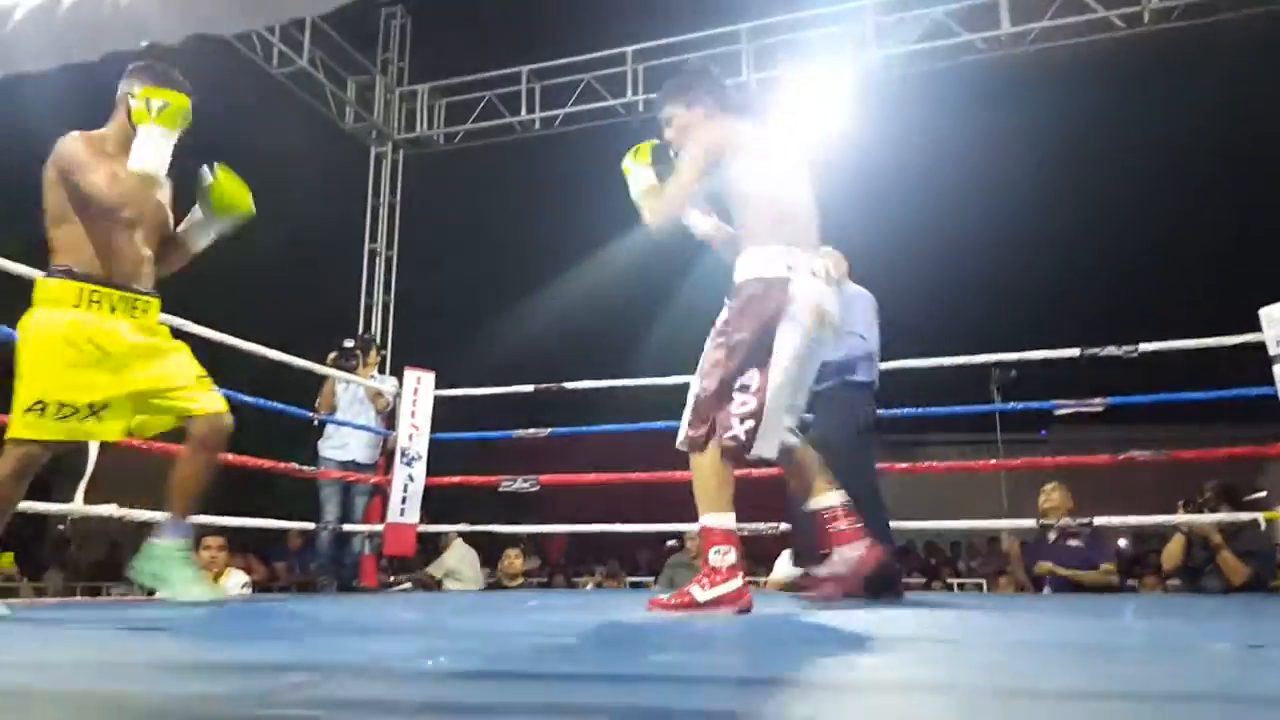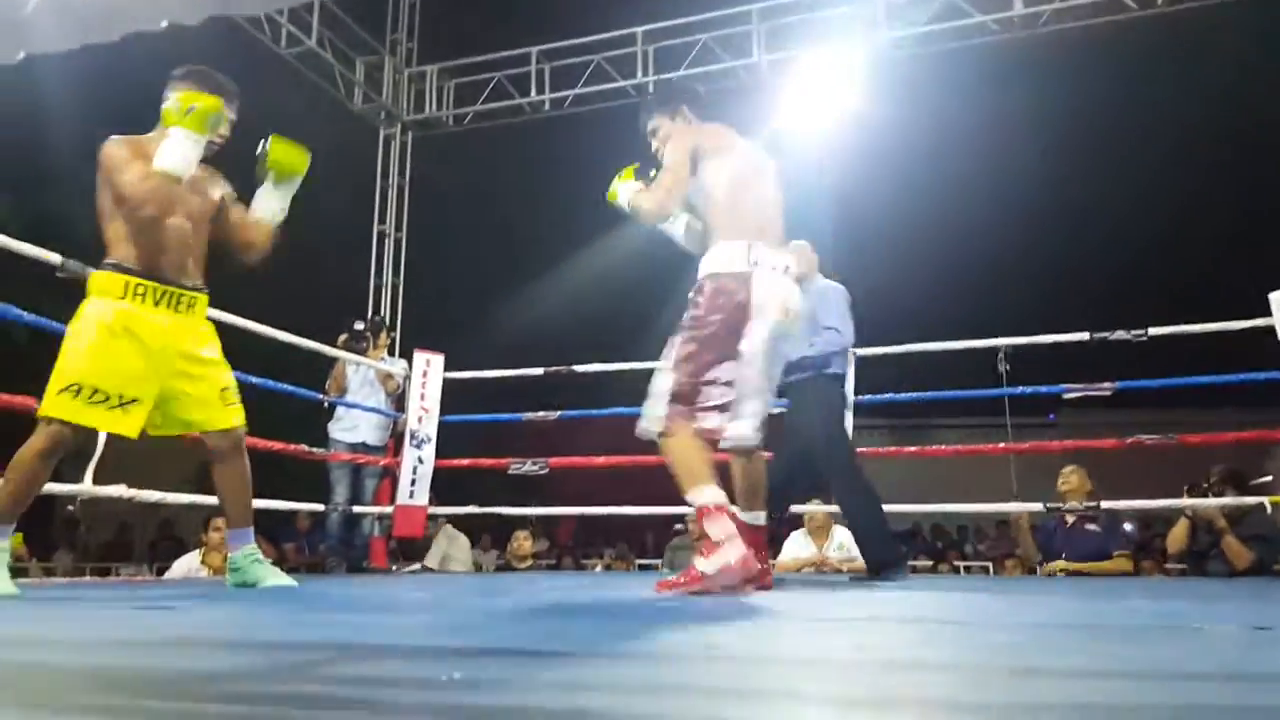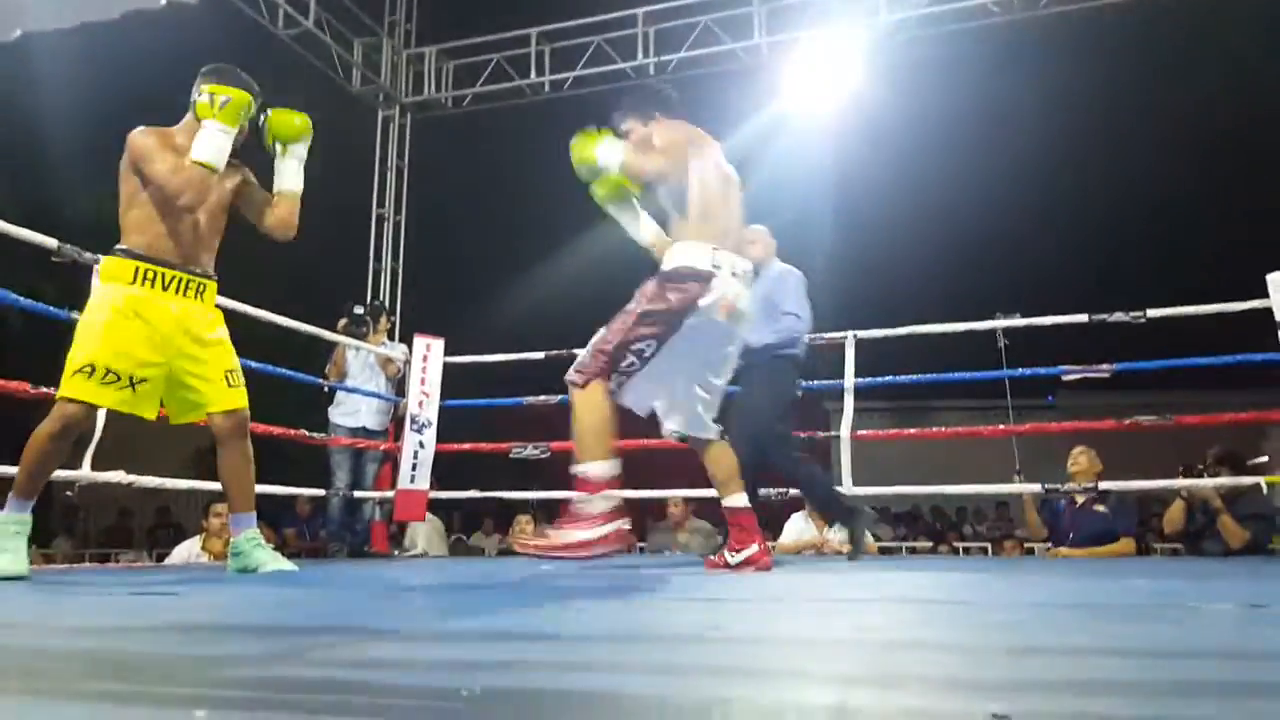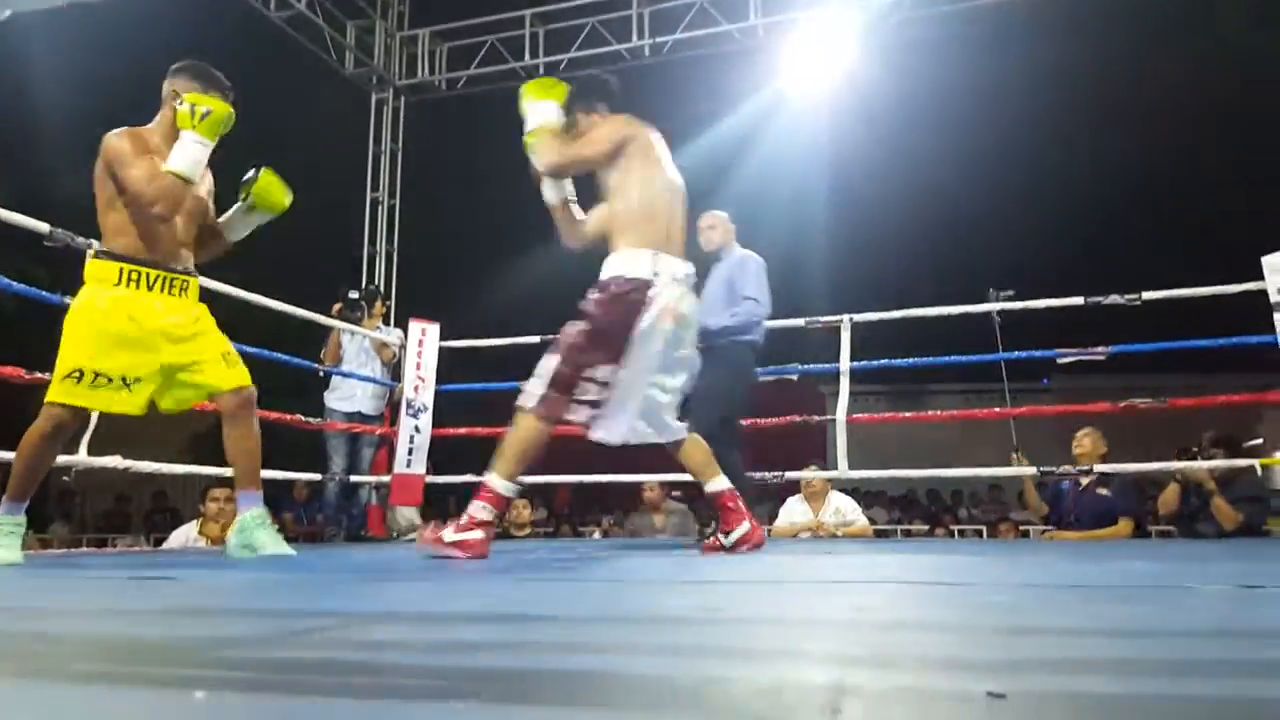
dt=0.2s
person 1, frame 1
left shoulder: (156, 182)
right shoulder: (76, 149)
right elbow: (123, 207)
left wrist: (212, 218)
right wrist: (156, 134)
left hip: (140, 326)
right hip: (71, 317)
left knee: (213, 423)
left ankle: (167, 551)
person 1, frame 2
left shoulder: (212, 184)
right shoulder: (121, 151)
left elbow: (254, 248)
right elbow: (147, 208)
left wrist: (280, 186)
right wrist: (184, 137)
left hip: (187, 323)
right hip: (121, 311)
left knee: (229, 438)
right knee: (58, 431)
left ankle: (243, 556)
person 1, frame 3
left shoulder: (234, 175)
right shoulder: (146, 140)
left elbow: (283, 226)
right elbow: (185, 196)
left wrist: (291, 155)
right wrist: (217, 129)
left hip: (196, 307)
right hip: (132, 293)
left knee: (234, 421)
right knee: (72, 413)
left ankle: (247, 542)
person 1, frame 4
left shoulder: (202, 173)
right shoulder: (121, 143)
right elbow: (159, 204)
left wrist: (250, 209)
right wrist: (196, 139)
left hip: (181, 304)
right hip: (116, 297)
left knee: (239, 398)
right knee: (61, 414)
left ankle: (250, 526)
person 2, frame 1
left shoulder: (712, 135)
right shoulder: (767, 147)
left elbow: (661, 216)
left wrist: (639, 177)
right wrist: (697, 213)
left hip: (772, 284)
right hip: (809, 293)
left knee: (707, 430)
right knee: (768, 434)
left ankle: (720, 576)
right ankle: (845, 540)
person 2, frame 2
left shoulder: (693, 138)
right shoulder: (747, 157)
left elbow: (656, 206)
left wrist: (627, 189)
right wrist: (673, 219)
left hip: (735, 281)
right hip: (771, 286)
left knee: (677, 415)
right knee: (737, 429)
left ankle: (722, 547)
right ankle: (752, 559)
person 2, frame 3
left shoulder: (677, 134)
right shoulder: (713, 165)
left elbow: (656, 168)
left wrist: (605, 154)
right wrist: (624, 207)
left hip: (695, 280)
right hip: (727, 292)
left knee: (590, 377)
right knee: (697, 422)
left ankle: (596, 516)
right ankle: (747, 544)
person 2, frame 4
left shoulder: (623, 130)
right shoulder: (633, 179)
left elbow: (550, 157)
right elbow: (577, 238)
left wrist: (536, 109)
right wrist: (553, 182)
left hip: (634, 286)
right hip: (674, 297)
left knee: (546, 401)
right knee: (662, 422)
left ankle: (473, 525)
right ankle: (738, 524)
person 3, frame 1
left shoulder: (855, 297)
left elbow: (863, 343)
left wrist: (816, 359)
left hip: (846, 398)
right hip: (833, 399)
left knee: (855, 484)
left ankle: (883, 578)
person 3, frame 2
left shoulder: (828, 291)
right shoulder: (801, 301)
left elbow: (838, 337)
left wrist: (793, 357)
left hip: (819, 392)
right hip: (802, 394)
left knee: (841, 475)
right knee: (783, 475)
left ankle: (885, 557)
person 3, frame 3
left shoulder: (786, 276)
right shoulder: (754, 289)
left elbow: (797, 323)
left wrist: (753, 342)
left hip: (774, 372)
right hip: (755, 375)
left knee: (780, 455)
right knee: (743, 457)
left ankle: (847, 516)
person 3, frame 4
left shoulder: (746, 261)
right shoulder: (716, 274)
left elbow: (758, 307)
left wrist: (713, 326)
left hip: (733, 357)
right hip: (714, 358)
left knee: (708, 433)
right knee: (719, 435)
person 4, frame 1
left shoulder: (387, 382)
right shoulder: (340, 380)
left elbow: (381, 405)
right elbow: (324, 409)
left wrist: (361, 372)
right wrist: (331, 374)
left hip: (365, 459)
right hip: (333, 454)
left knee: (357, 522)
right knee: (329, 520)
left ankle: (348, 580)
right ankle: (325, 579)
person 4, frame 2
left shoulder: (397, 364)
right shoulder: (350, 361)
left elbow: (391, 387)
right elbow: (334, 391)
left wrist: (371, 355)
right wrist: (342, 356)
left hip: (375, 441)
right hip: (343, 436)
left knee: (367, 504)
right knee: (339, 501)
left ankle: (358, 561)
right ankle: (335, 560)
person 4, frame 3
left shoulder: (398, 349)
right shoulder: (350, 346)
left elbow: (391, 372)
right elbow: (334, 376)
left wrist: (372, 340)
right wrist: (342, 340)
left hip: (376, 426)
right hip: (344, 421)
left knee: (368, 489)
right knee: (340, 486)
left ankle: (359, 547)
right ankle: (336, 546)
person 4, frame 4
left shoulder: (393, 333)
right shoulder: (345, 331)
left elbow: (386, 356)
right elbow: (329, 361)
left wrist: (366, 324)
right wrist: (336, 325)
left hip: (371, 410)
right hip: (340, 406)
left knee: (364, 473)
right knee: (337, 471)
left ankle: (356, 531)
right ankle: (333, 530)
